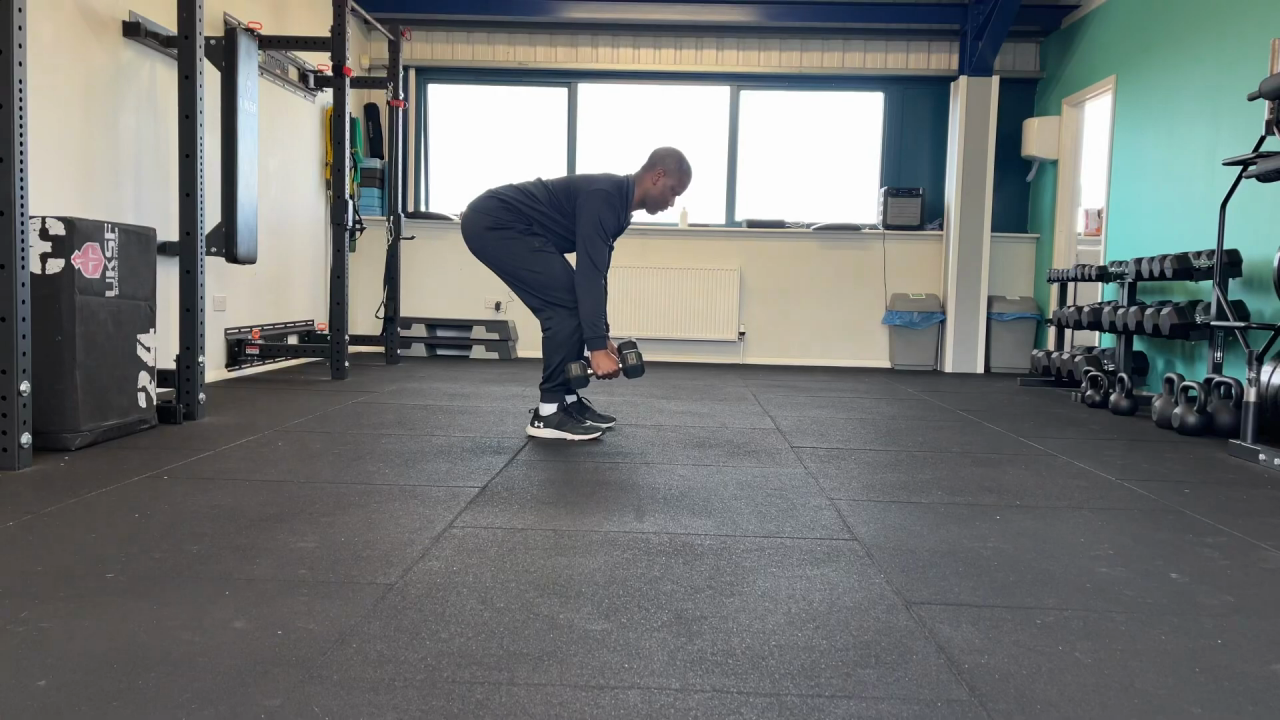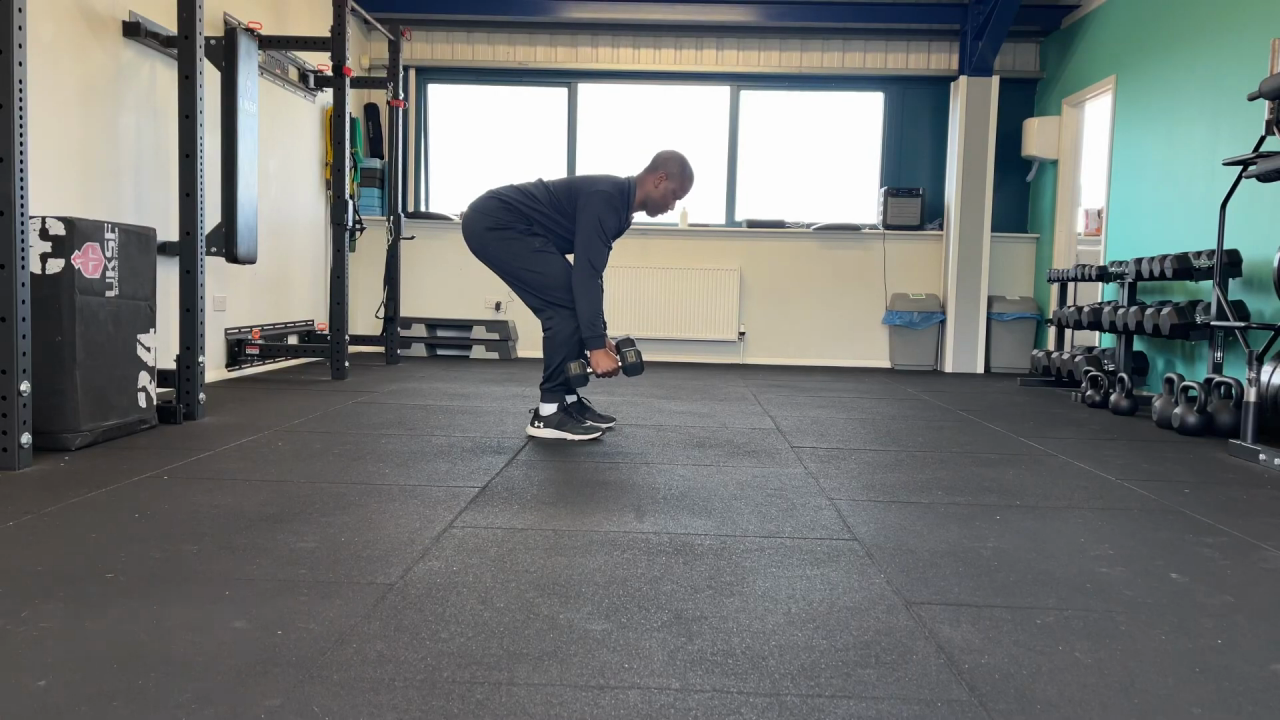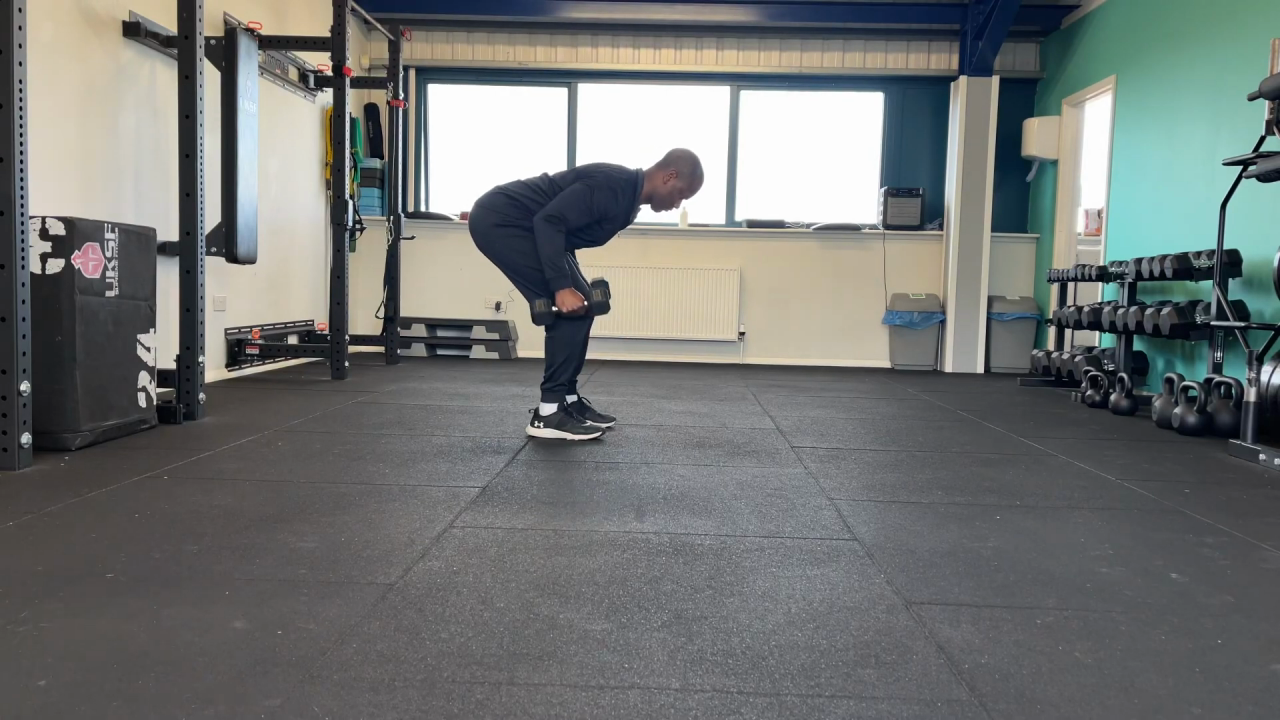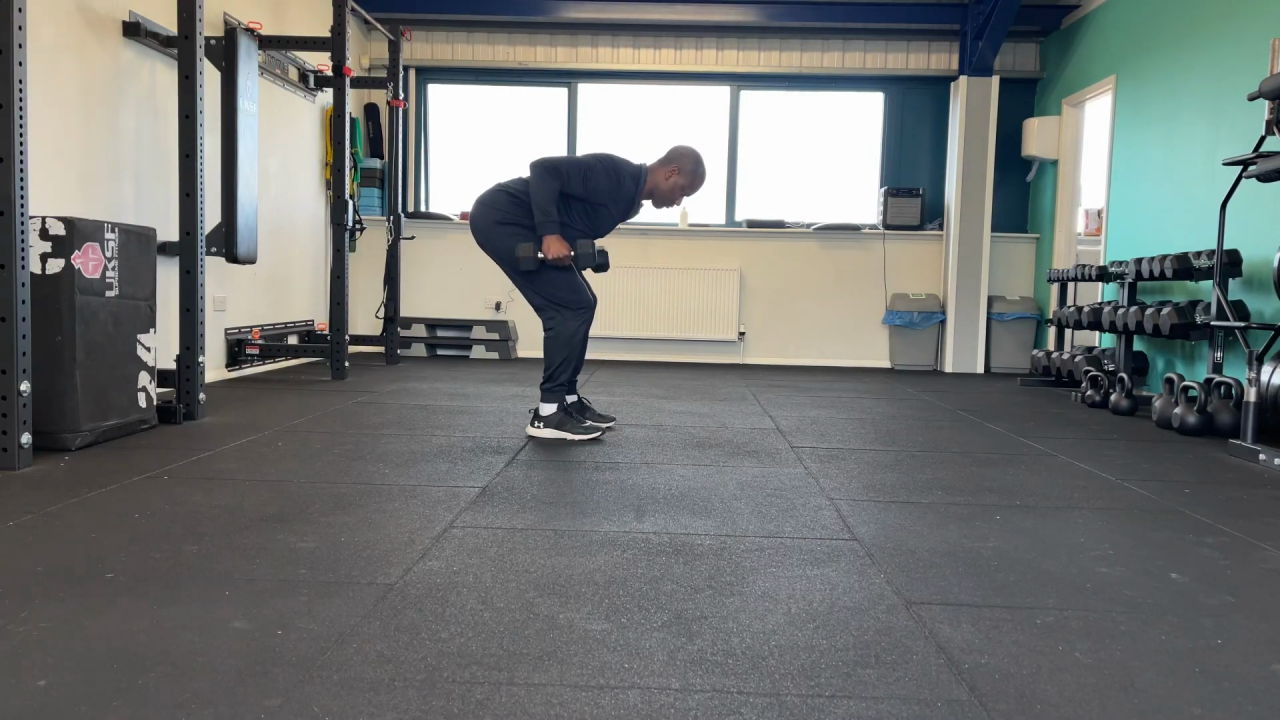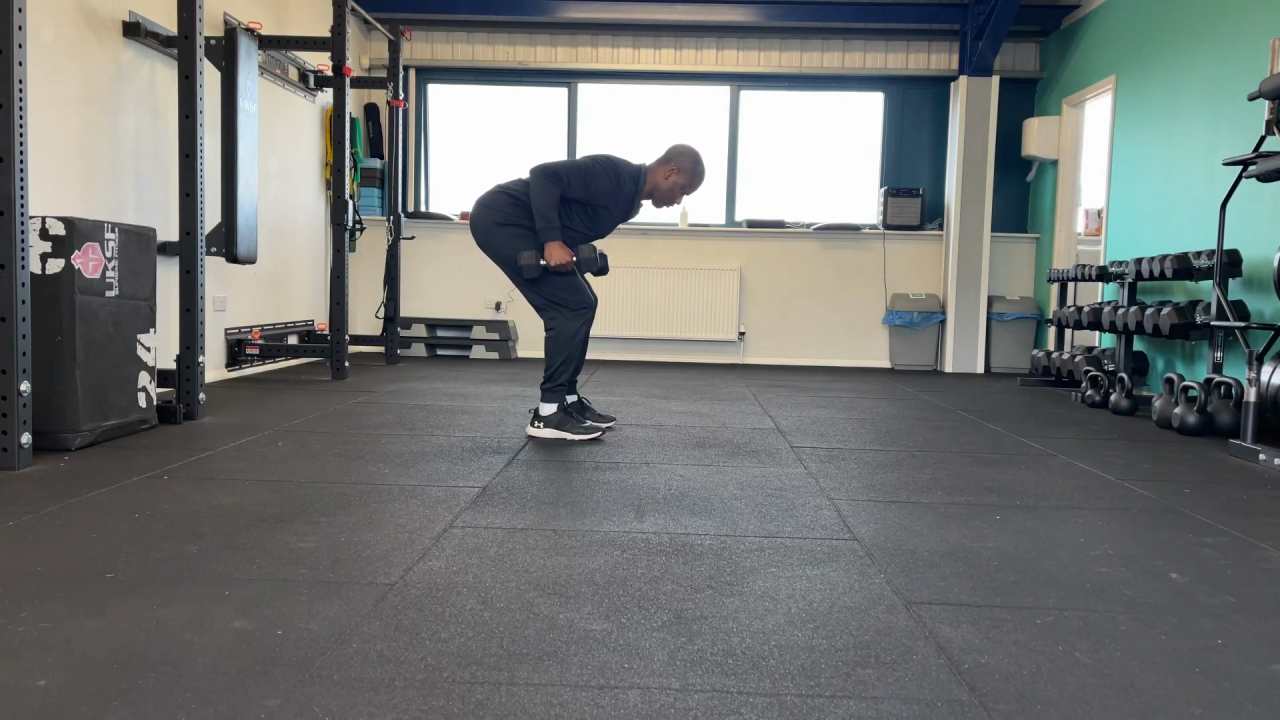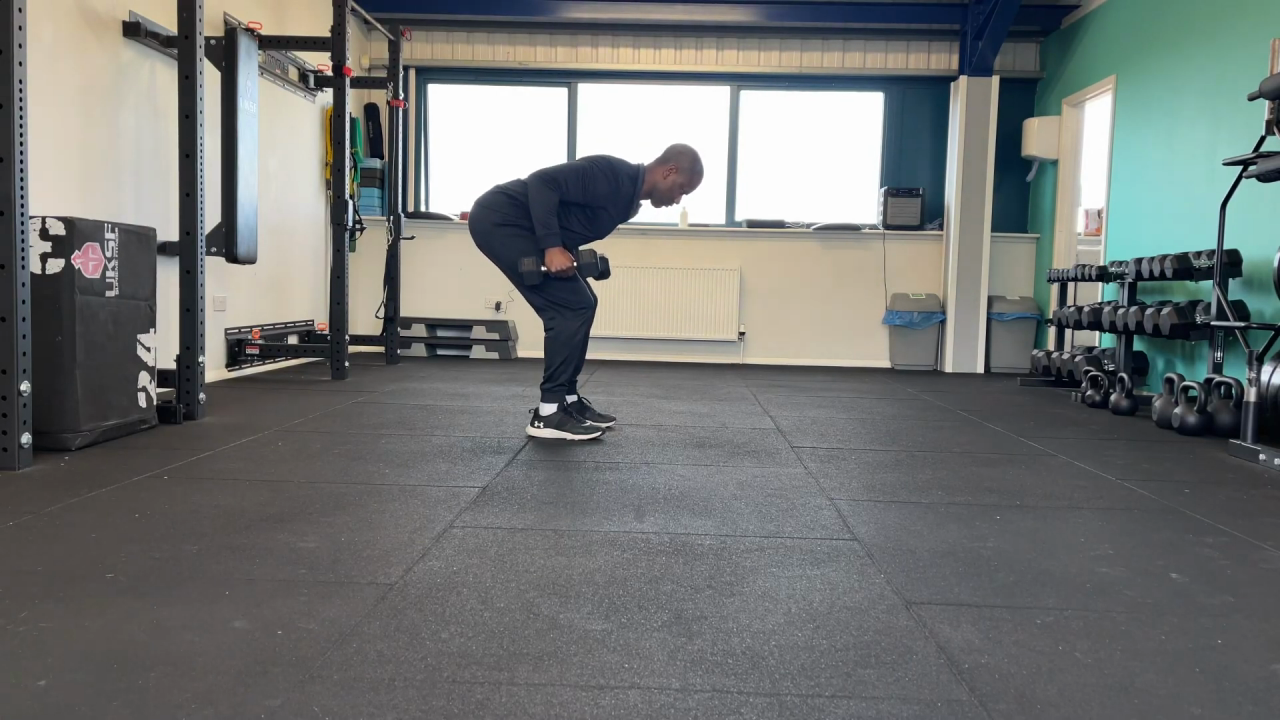
dt=0.5s
person 1, frame 1
left shoulder: (618, 203)
right shoulder: (605, 198)
left elbow: (595, 273)
right elbow: (589, 274)
left wrist: (601, 338)
right wrist: (597, 347)
left hip: (501, 224)
right hip: (493, 223)
left knee: (568, 305)
right knee: (567, 306)
left ankle: (565, 400)
right ankle: (549, 413)
person 1, frame 2
left shoulder: (619, 204)
right shoulder: (606, 199)
left elbow: (589, 273)
right elbow: (585, 275)
left wrist: (599, 336)
right wrist: (595, 347)
left hip: (501, 224)
right hip: (493, 223)
left knee: (571, 307)
right knee: (566, 306)
left ankle: (566, 401)
right ankle: (549, 413)
person 1, frame 3
left shoulder: (627, 200)
right shoulder: (614, 186)
right elbow: (549, 220)
left wrist: (566, 283)
right wrist: (562, 287)
left hip: (508, 222)
right hip: (499, 220)
left knee: (577, 306)
right knee: (571, 310)
left ankle: (566, 399)
right ankle: (549, 413)
person 1, frame 4
left shoulder: (630, 198)
right shoulder: (615, 175)
right elbow: (543, 168)
right wrist: (550, 233)
left hip: (514, 221)
right hip: (499, 217)
left knee: (580, 304)
right knee: (571, 306)
left ankle: (566, 400)
right ankle: (548, 413)
person 1, frame 5
left shoulder: (629, 198)
right shoulder: (614, 176)
right elbow: (544, 175)
right wrist: (552, 240)
left hip: (513, 222)
right hip: (500, 217)
left knee: (580, 305)
right knee: (573, 307)
left ankle: (566, 400)
right ankle: (549, 414)
person 1, frame 6
left shoulder: (628, 197)
right shoulder: (613, 176)
right elbow: (542, 181)
left wrist: (573, 260)
right wrist: (552, 246)
left hip: (518, 223)
right hip: (499, 219)
left knee: (580, 304)
right knee: (571, 307)
left ankle: (567, 400)
right ankle: (548, 414)
